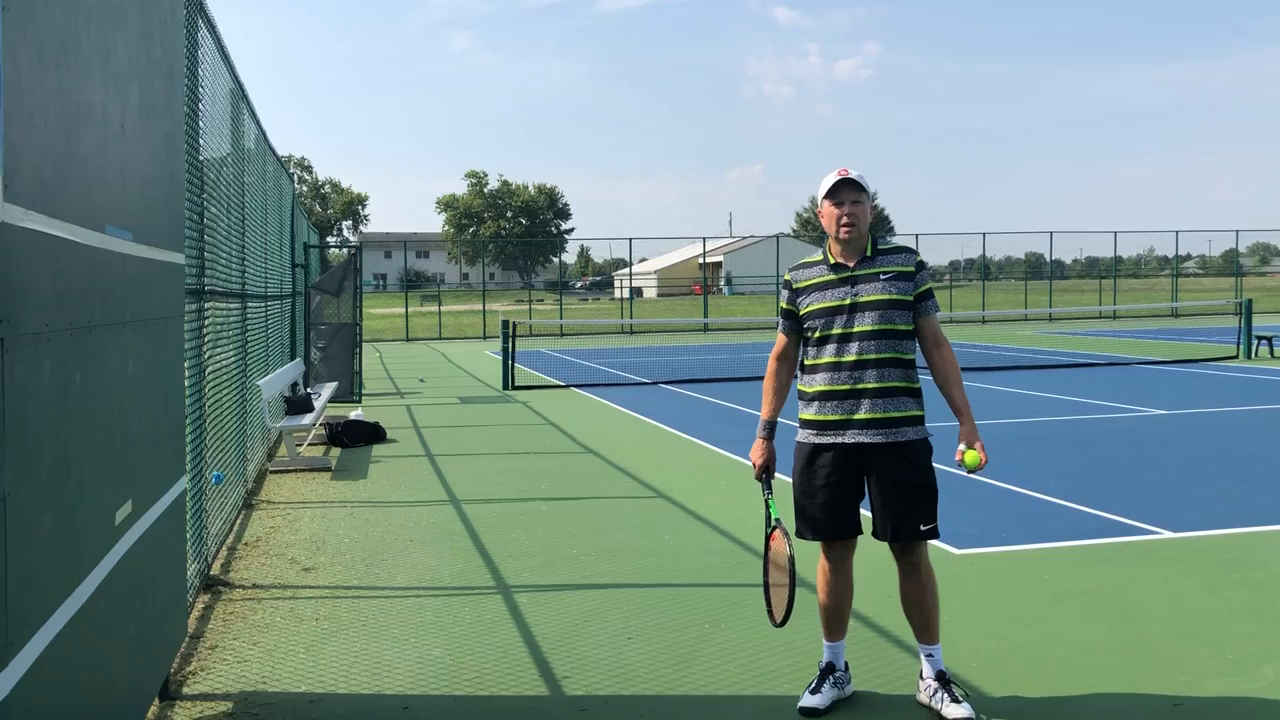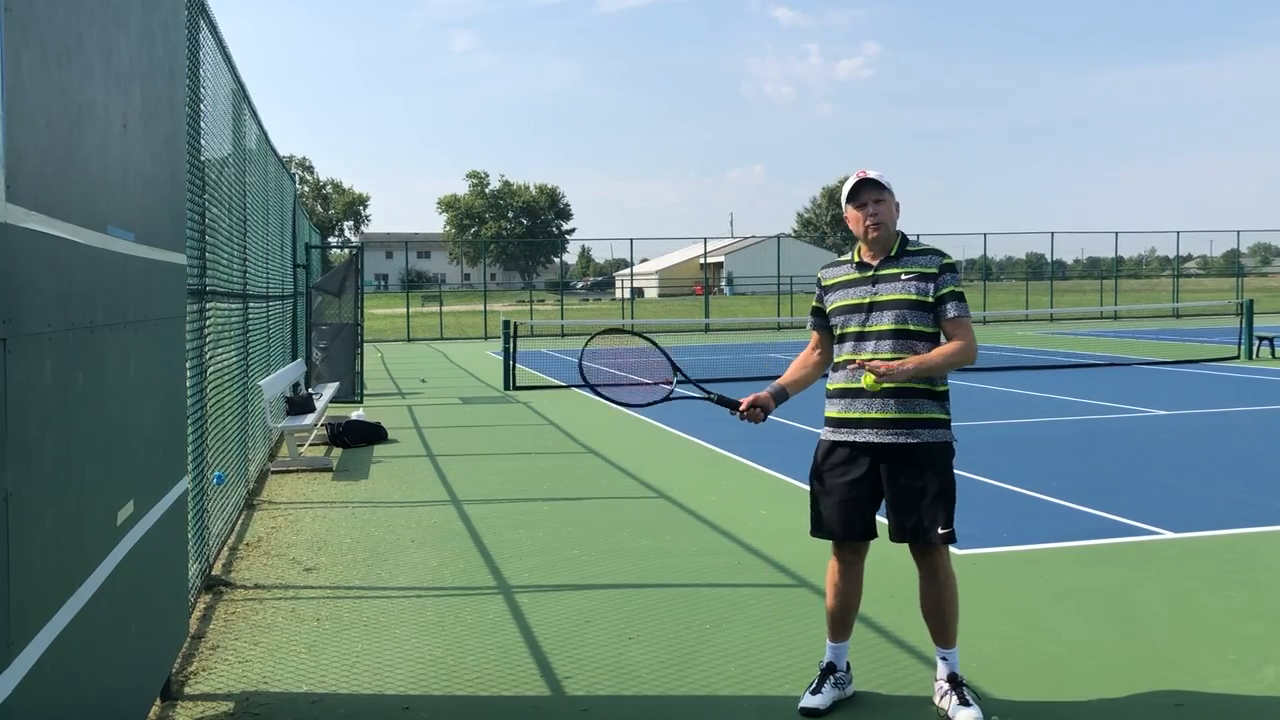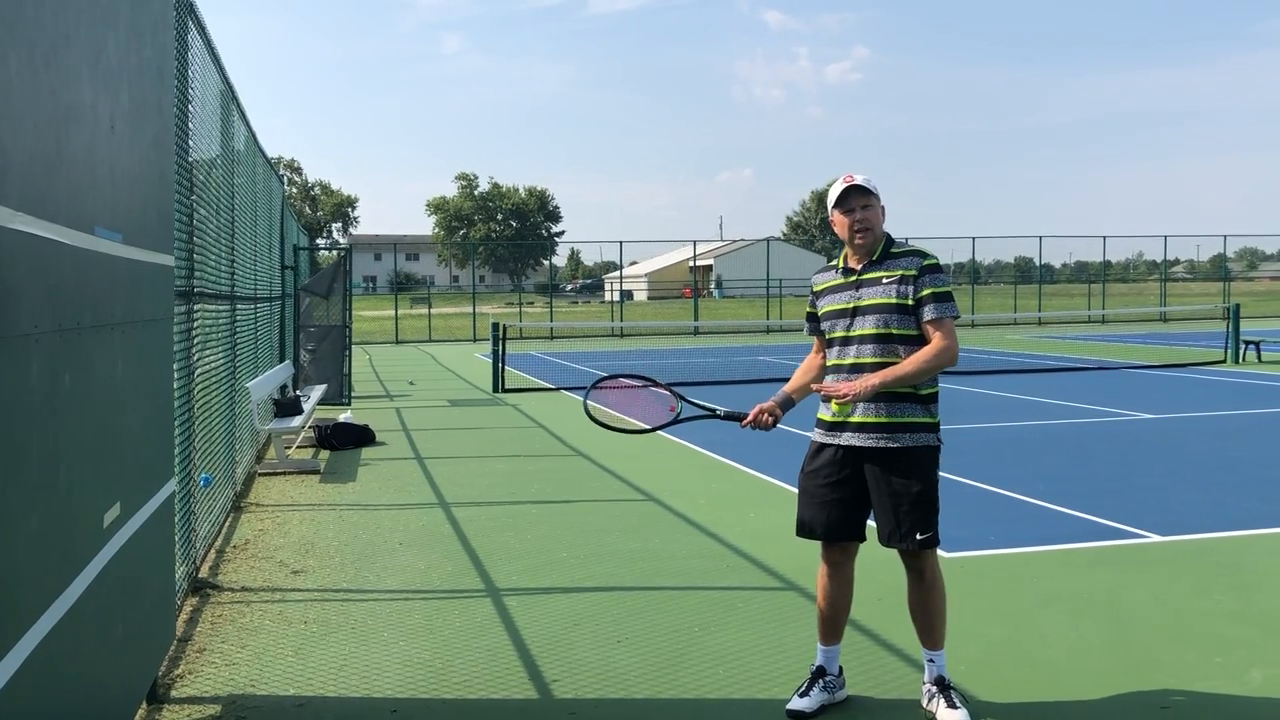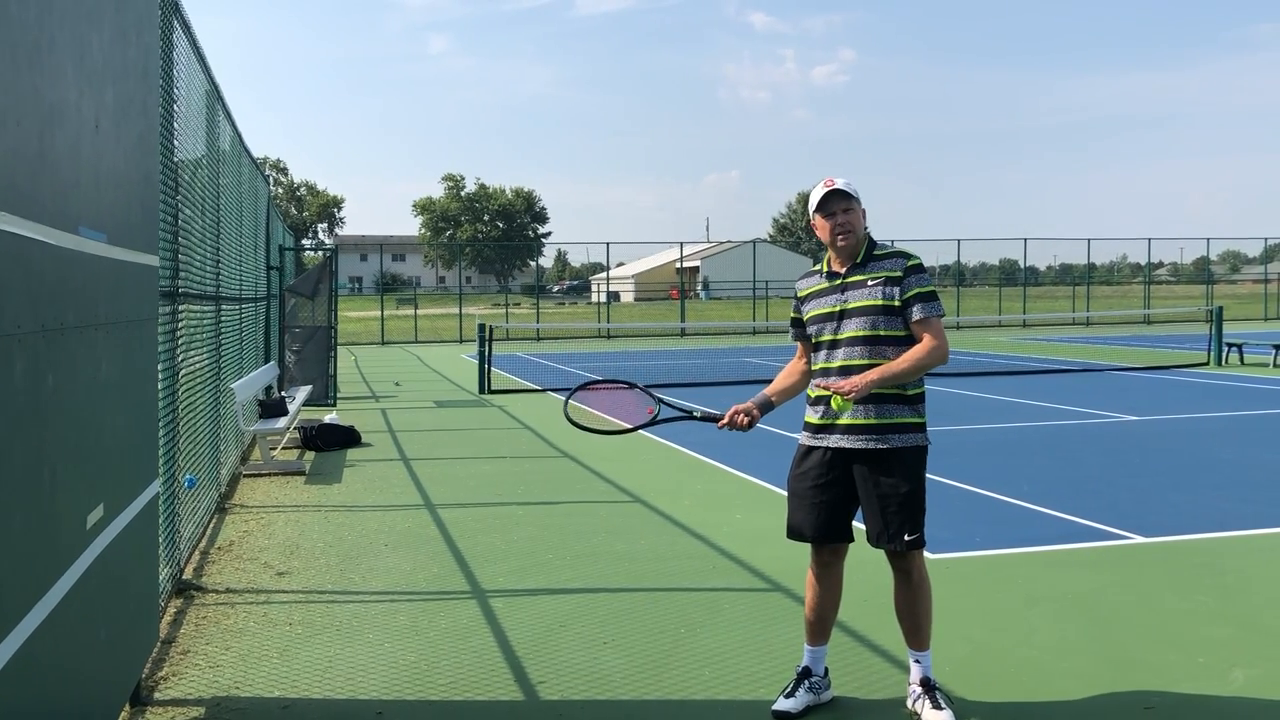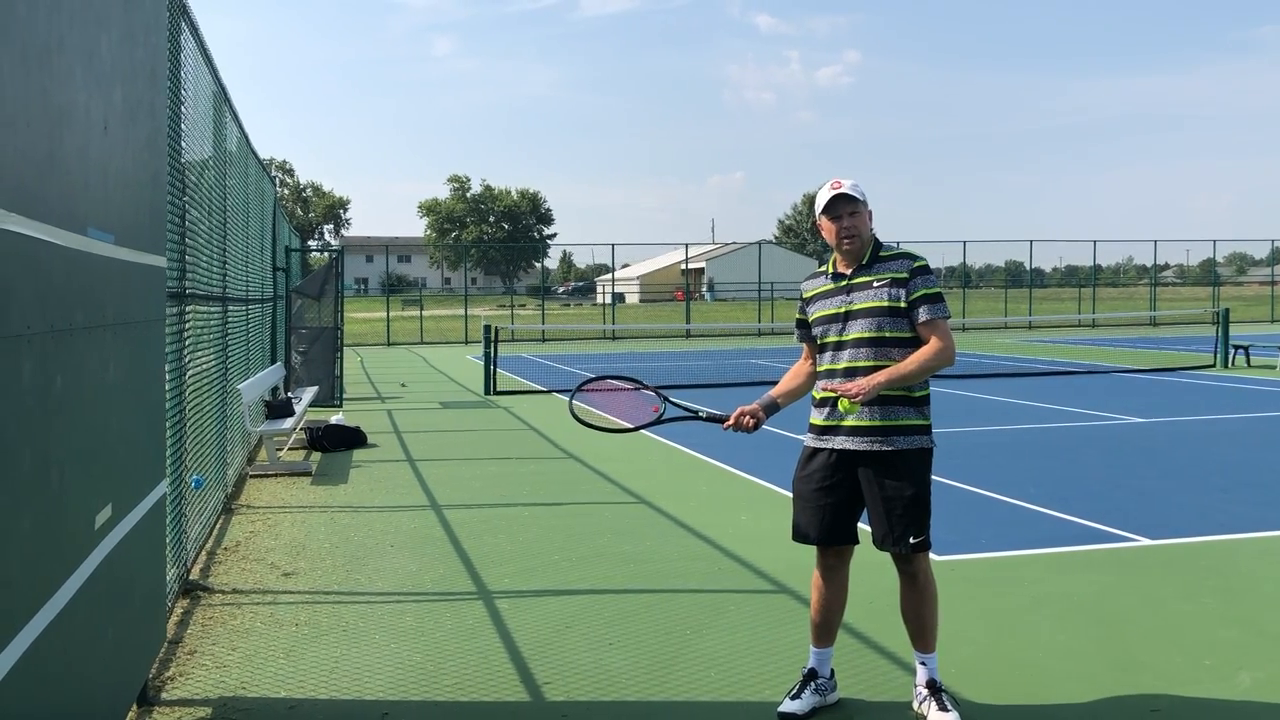
dt=1s
person 1, frame 1
left shoulder: (907, 264)
right shoulder: (799, 277)
left elbow: (935, 345)
right elbow: (782, 359)
left wrist: (966, 420)
right wrist: (764, 433)
left hip: (900, 436)
right hip: (823, 440)
left knee: (912, 552)
right knee: (834, 550)
left ankle: (933, 673)
right ankle: (834, 668)
person 1, frame 2
left shoulder: (935, 267)
right shoulder: (831, 277)
left elbow: (965, 347)
right elbow: (818, 352)
left wrist: (900, 368)
right wrist: (772, 394)
left hip: (920, 437)
right hip: (845, 439)
left knee: (932, 554)
right knee: (846, 551)
left ankle: (948, 676)
right ankle: (836, 669)
person 1, frame 3
left shoulder: (920, 267)
right shoulder: (822, 281)
left elbow: (945, 349)
left wrist: (872, 382)
right wrist: (781, 401)
left hip: (905, 440)
right hip: (835, 440)
left knee: (919, 556)
right knee: (835, 552)
right ankle: (827, 672)
person 1, frame 4
left shoulder: (903, 268)
right shoulder: (807, 285)
left elbow: (935, 348)
left wrist: (867, 380)
right wrist: (760, 403)
left hip: (893, 441)
right hip: (822, 442)
left knee: (906, 556)
right knee: (824, 553)
right ankle: (813, 673)
person 1, frame 5
left shoulder: (909, 269)
right shoulder: (813, 286)
left elbow: (942, 349)
left wrist: (875, 382)
right wrist: (765, 405)
left hip: (898, 444)
right hip: (827, 445)
left knee: (911, 559)
right knee: (829, 555)
right ankle: (819, 675)
